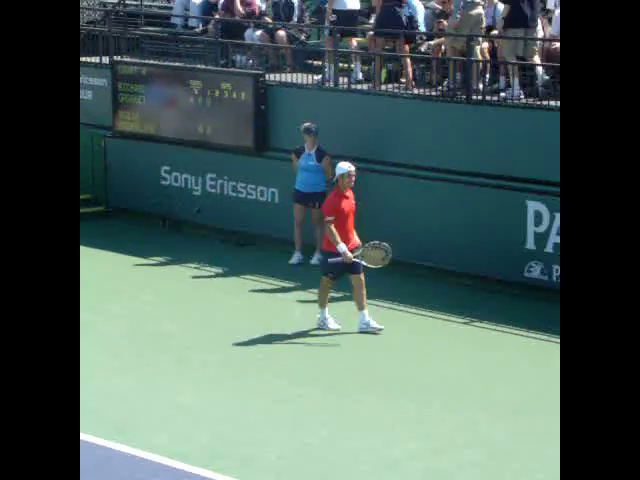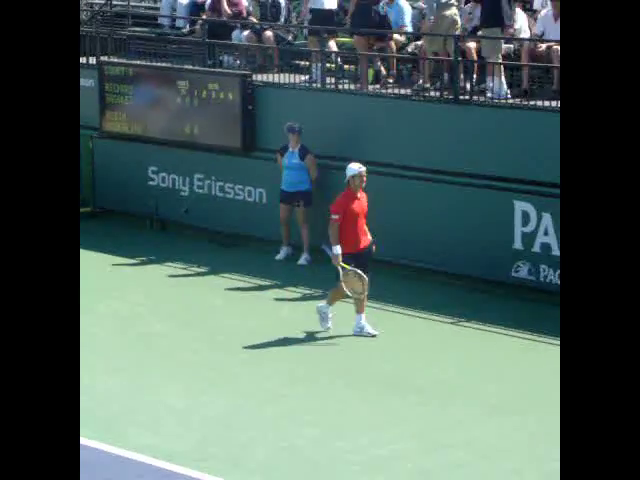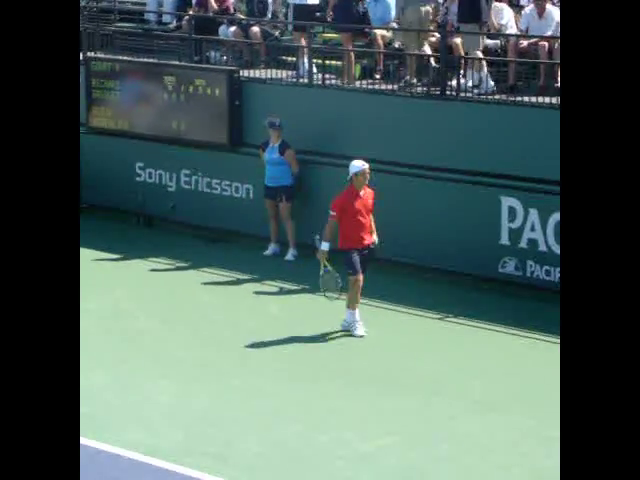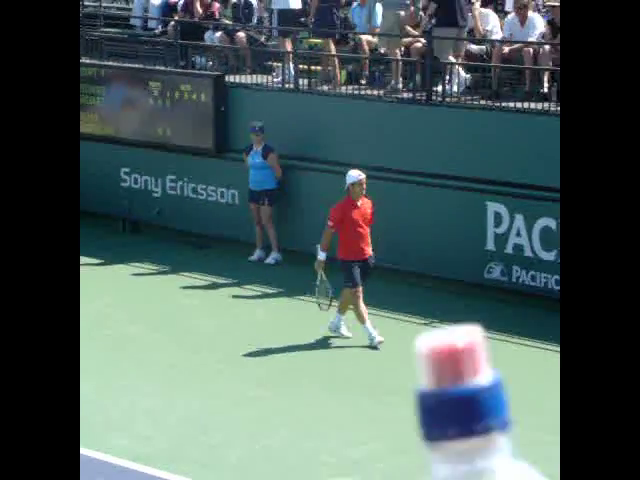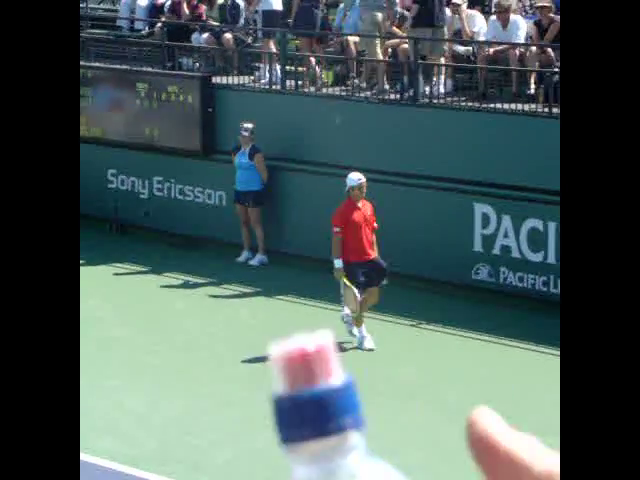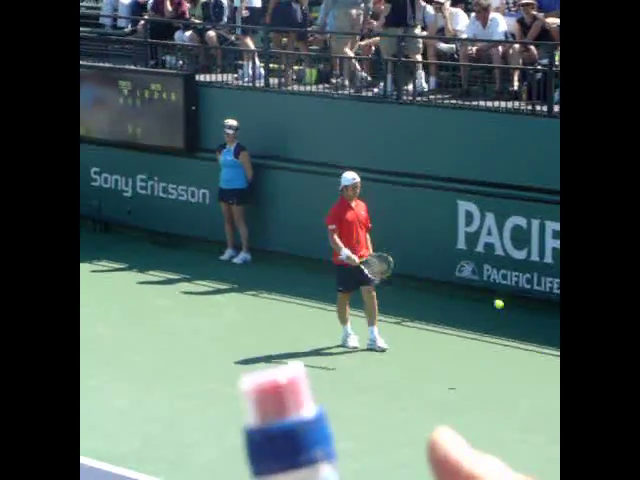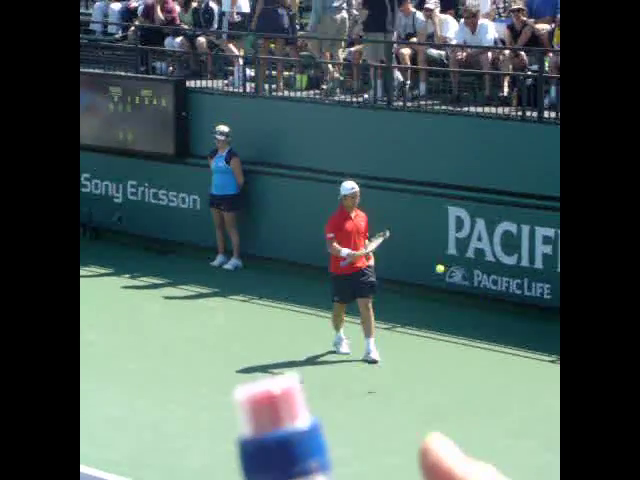
dt=0.2s
person 1, frame 1
left shoulder: (350, 194)
right shoulder: (332, 200)
right elbow: (329, 228)
left wrist: (355, 238)
right wrist: (342, 249)
left hip: (351, 246)
right hip: (334, 250)
left knee: (360, 281)
right knee: (327, 282)
left ankle: (365, 321)
right ankle: (323, 318)
person 1, frame 2
left shoulder: (363, 196)
right shoulder: (342, 200)
right elbow: (333, 227)
left wrist: (369, 238)
right wrist: (336, 251)
left hip: (363, 248)
right hip: (347, 251)
right knee: (345, 287)
left ankle: (360, 324)
right ankle: (325, 308)
person 1, frame 3
left shoulder: (370, 193)
right shoulder: (343, 198)
right elbow: (331, 223)
left wrist: (374, 233)
right wrist: (324, 247)
left hip: (366, 245)
right hip: (349, 247)
left knee: (358, 282)
right knee: (357, 281)
left ankle: (349, 320)
right ankle: (354, 319)
person 1, frame 4
left shoulder: (368, 204)
right shoulder: (340, 208)
right elbow: (328, 232)
left wrist: (369, 247)
right wrist: (321, 256)
left hip: (365, 256)
right hip: (349, 258)
left knee: (349, 291)
right knee: (357, 294)
left ankle: (337, 323)
right ankle: (370, 333)
person 1, frame 5
left shoulder: (368, 206)
right shoulder: (342, 211)
right elbow: (336, 239)
left wrist: (375, 254)
right wrist: (338, 265)
left hip: (370, 258)
right hip: (352, 260)
left knee: (374, 295)
right knee: (358, 297)
left ankle: (350, 316)
right ankle: (362, 336)
person 1, frame 6
left shoulder: (362, 206)
right shoulder: (336, 210)
right elbow: (333, 237)
left wrist: (370, 253)
right wrist: (346, 254)
left hip: (364, 259)
right hip: (345, 261)
left knee: (370, 295)
right knee: (343, 297)
left ankle: (374, 337)
right ankle: (347, 334)
person 1, frame 7
left shoulder: (362, 216)
right shoulder: (335, 219)
right elbow: (331, 245)
left wrist: (370, 258)
right wrist: (346, 253)
left hip: (362, 269)
right hip: (341, 272)
left knee: (366, 306)
right knee: (339, 307)
left ankle: (370, 348)
right ankle: (339, 338)
person 2, frame 1
left shoulder: (322, 155)
right shoulder: (297, 153)
left elbow: (329, 175)
left wrist: (319, 183)
left hip: (318, 193)
right hip: (300, 191)
left knee: (317, 223)
right knee: (298, 222)
left ankle: (318, 253)
right ankle: (298, 254)
person 2, frame 2
left shoulder: (305, 153)
right shoulder: (282, 151)
left elbow: (314, 174)
left wrist: (304, 183)
left hip: (302, 192)
right hip: (286, 190)
left knee: (302, 223)
right knee: (283, 221)
left ankle: (305, 254)
right ankle: (285, 248)
person 2, frame 3
left shoulder: (285, 148)
right shoulder: (264, 147)
left elbow: (295, 169)
left wrist: (287, 179)
left hip: (284, 187)
right hip: (269, 185)
left knee: (286, 218)
right knee: (272, 217)
left ankle: (292, 249)
right ankle: (274, 245)
person 2, frame 4
left shoulder: (268, 152)
right shoulder: (247, 151)
left elbow: (278, 173)
left wrist: (271, 183)
left hip: (267, 191)
right hip: (253, 190)
left knee: (266, 222)
right knee: (257, 222)
left ankle: (275, 253)
right ankle: (259, 251)
person 2, frame 5
left shoulder: (255, 153)
right shoulder: (236, 151)
left elbow: (264, 174)
left wrist: (258, 187)
left hip: (253, 192)
right hip: (239, 190)
left knee: (255, 223)
right knee: (244, 222)
left ankle: (261, 255)
right ankle: (246, 252)
person 2, frame 6
left shoulder: (241, 150)
right shoulder: (221, 149)
left elbow: (249, 173)
left wrist: (243, 185)
left hip: (237, 190)
right hip: (224, 188)
left knee: (239, 222)
right knee: (227, 221)
left ankle: (245, 253)
right ankle: (230, 250)
person 2, frame 7
left shoulder: (232, 156)
right shoulder: (213, 154)
left elbow: (240, 179)
left wrist: (234, 191)
left hip: (228, 196)
right hip: (215, 194)
left knee: (230, 228)
right knee: (218, 227)
left ankle: (236, 259)
right ankle: (221, 256)
